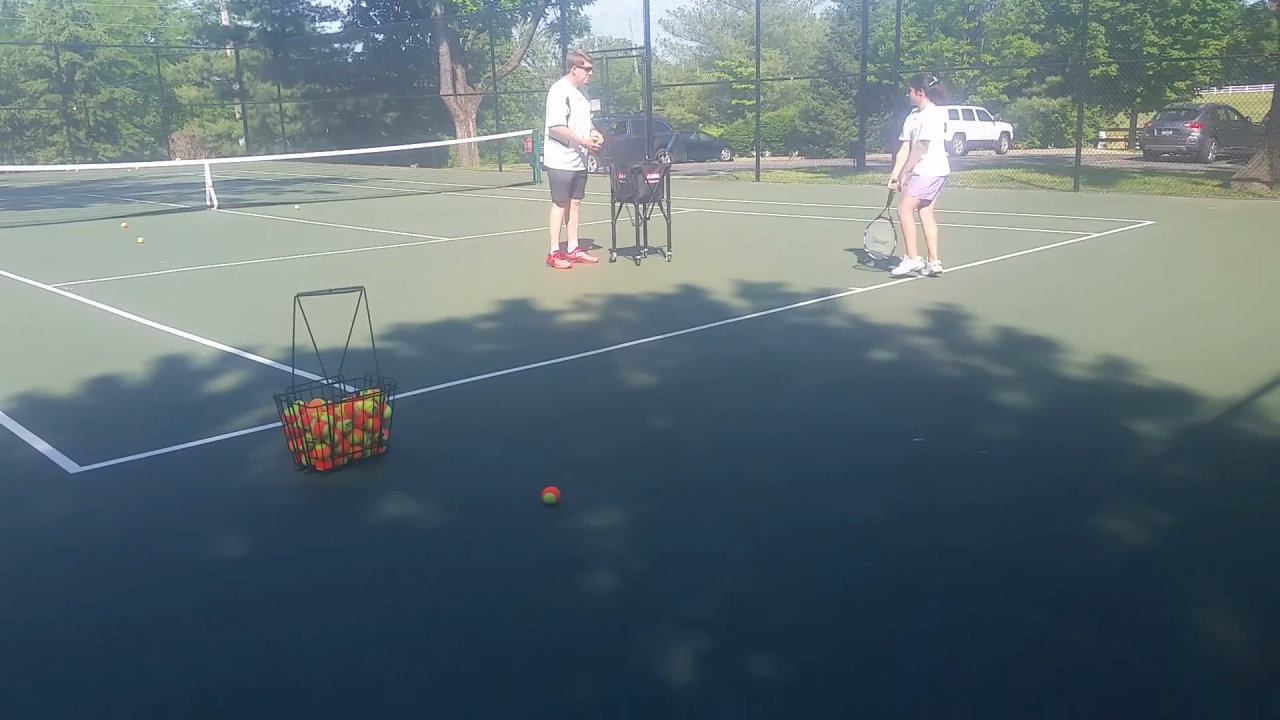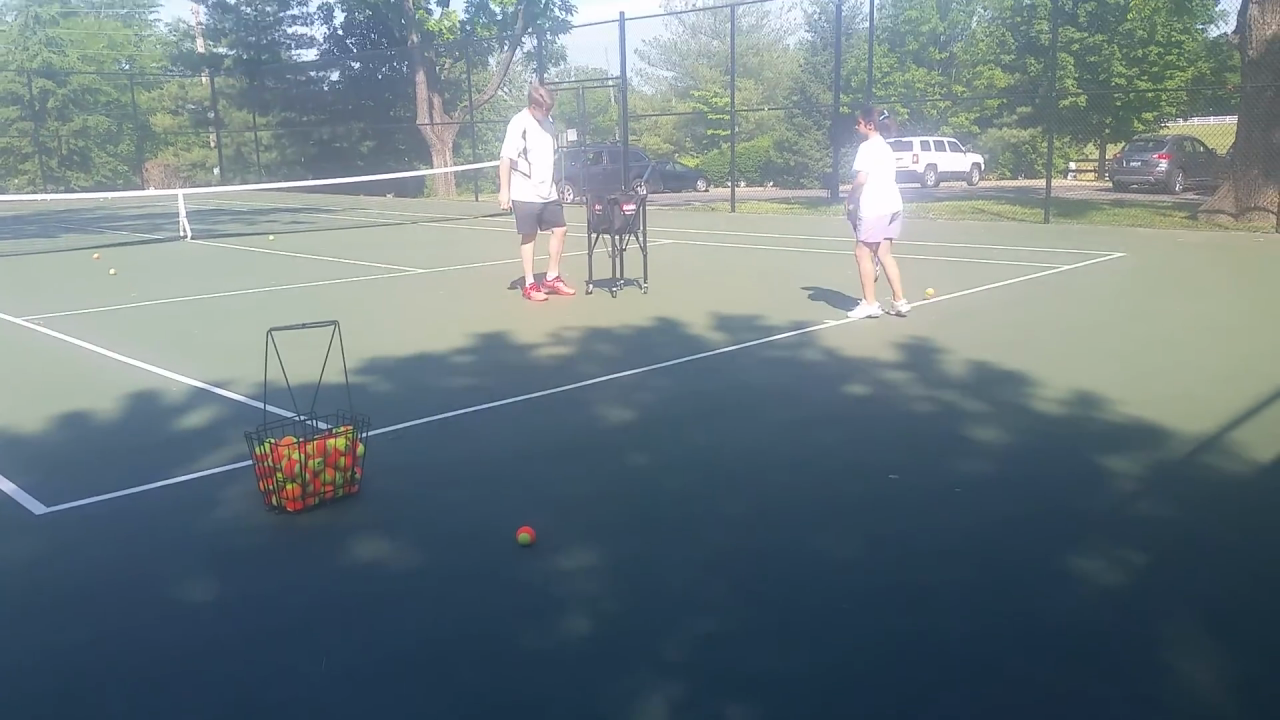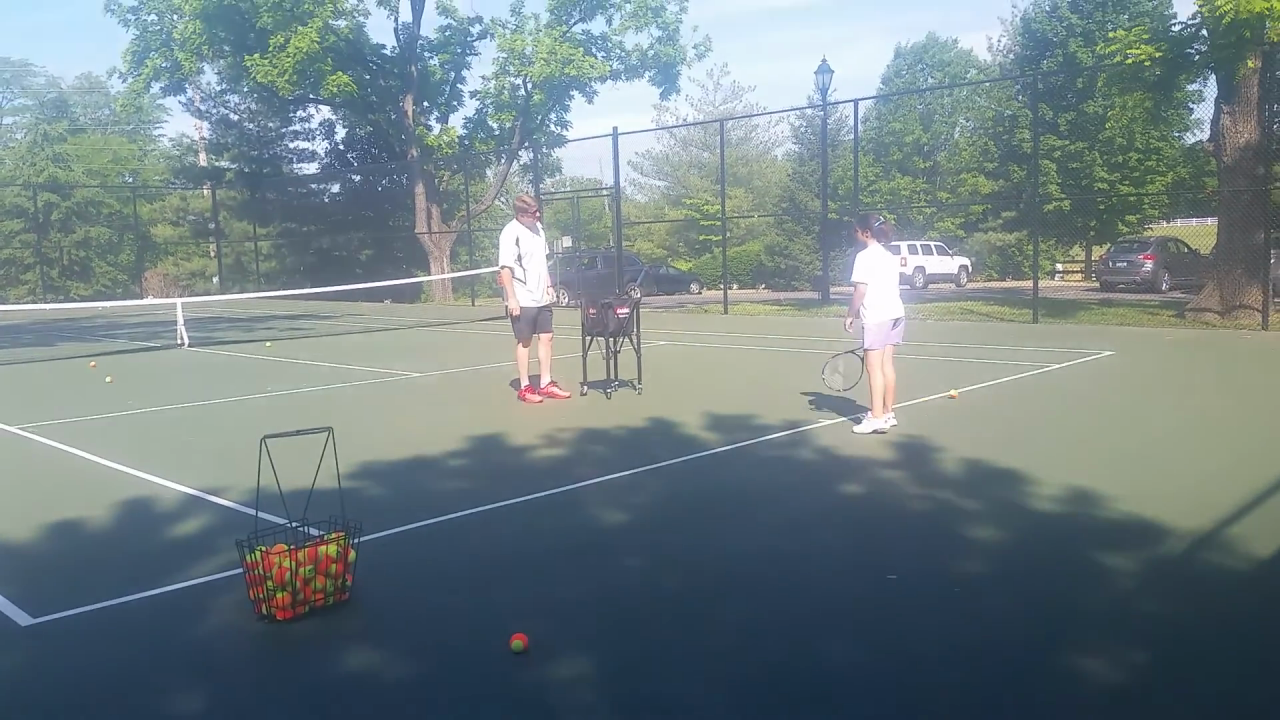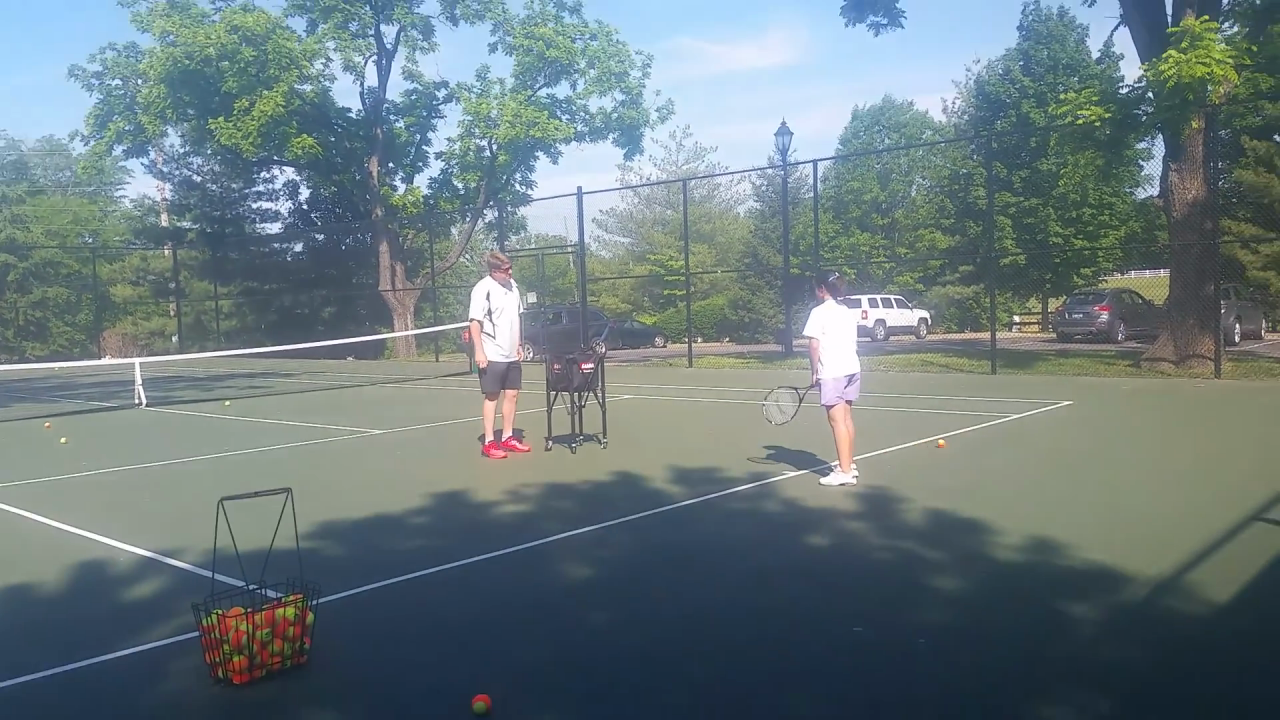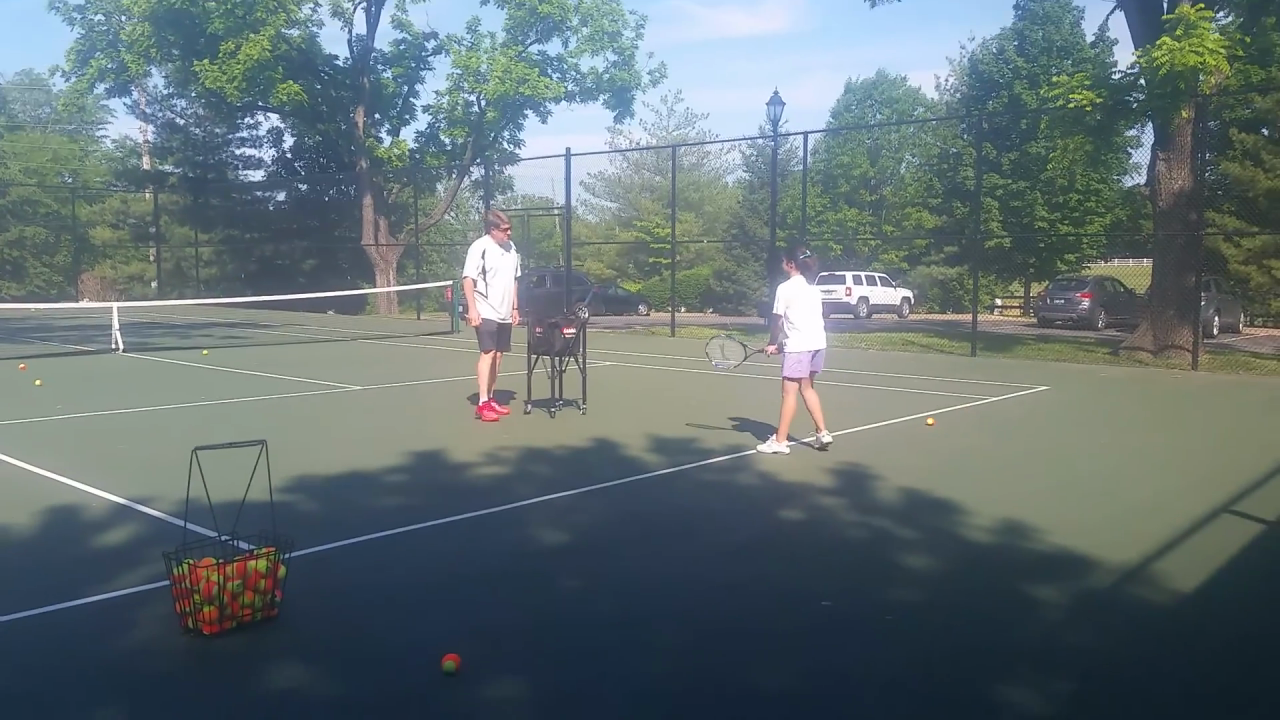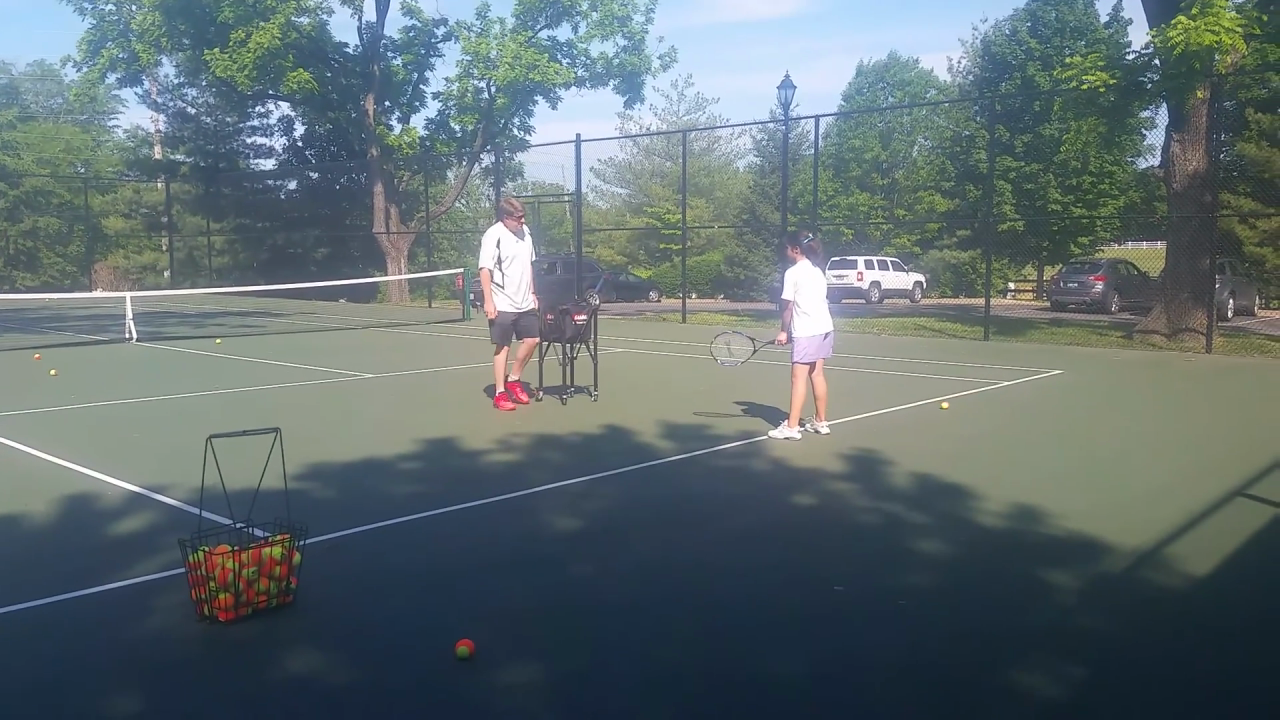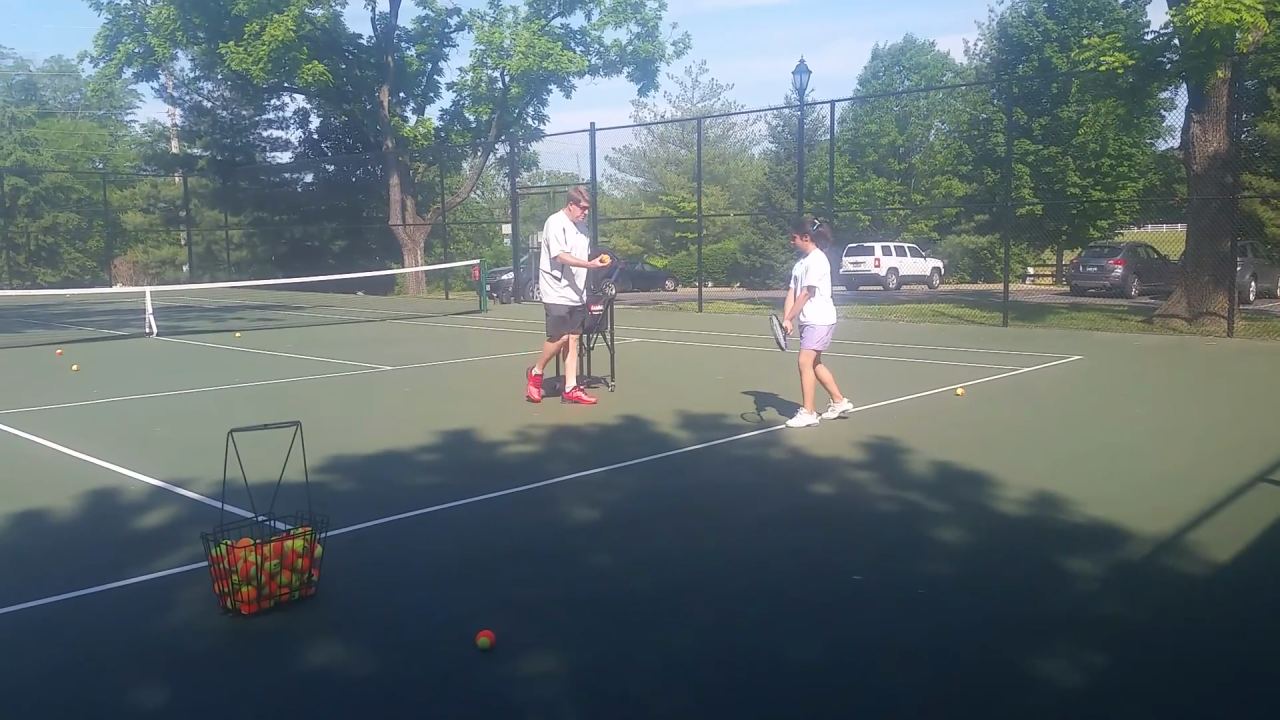
dt=0.7s
person 1, frame 1
left shoulder: (581, 92)
right shoulder: (560, 91)
right elbow: (556, 127)
left wrist: (593, 132)
right wrist: (582, 141)
left hip: (579, 160)
right hip: (560, 160)
left knee: (574, 203)
right knee: (560, 204)
left ankle: (573, 249)
right ankle: (554, 252)
person 1, frame 2
left shoulder: (547, 121)
right shoulder: (519, 124)
right elbow: (506, 158)
right wrist: (504, 190)
left hip: (548, 192)
right hip: (526, 193)
left knee: (560, 230)
right knee: (529, 237)
left ankle: (552, 278)
right ankle: (530, 285)
person 1, frame 3
left shoulder: (537, 227)
right shoulder: (511, 233)
right elbow: (505, 268)
left wrist: (549, 286)
right wrist: (511, 298)
left hip: (541, 297)
right hip: (523, 300)
left knee: (546, 337)
right knee: (525, 341)
left ankle: (546, 384)
right ankle: (525, 387)
person 1, frame 4
left shoulder: (512, 285)
right shoulder: (483, 289)
right elbow: (474, 321)
left wrist: (519, 344)
right wrist: (479, 351)
left hip: (511, 354)
right hip: (492, 355)
left knee: (512, 394)
right knee: (492, 396)
left ankle: (507, 437)
right ankle: (489, 442)
person 1, frame 5
left shoulder: (511, 247)
right shoulder: (480, 247)
right elbow: (468, 279)
left wrist: (515, 307)
right wrist: (472, 308)
left hip: (504, 313)
right hip: (485, 313)
left knee: (497, 355)
right knee: (487, 353)
left ankle: (489, 399)
right ankle: (482, 403)
person 1, frame 6
left shoulder: (524, 231)
right shoulder: (493, 235)
right elbow: (484, 269)
left wrist: (532, 292)
right wrist: (488, 301)
left hip: (525, 302)
right hip: (502, 304)
left knee: (532, 339)
right knee: (503, 347)
left ankle: (513, 379)
right ankle: (500, 394)
person 1, frame 7
left shoulder: (580, 225)
right shoulder: (555, 223)
right elbow: (561, 257)
left wrist: (583, 288)
right wrist: (590, 264)
left hip: (575, 293)
right hip: (556, 293)
left knee: (573, 338)
right knee: (560, 337)
left ankle: (571, 388)
right ankle: (535, 372)
person 2, frame 1
left shoulder: (932, 114)
right shoulder: (912, 117)
left elbow: (921, 148)
right elbow: (904, 147)
left wrist: (903, 172)
right wrist: (894, 173)
left hip: (930, 171)
right hip: (920, 172)
left knee: (904, 209)
right knee: (926, 214)
left ankle: (912, 258)
right ankle: (933, 262)
person 2, frame 2
left shoulder: (867, 147)
right shoulder: (885, 148)
left elbow: (861, 179)
left wrist: (850, 199)
right wrist: (858, 202)
left hip: (875, 208)
right hip: (892, 206)
left knee: (863, 254)
right knee: (884, 255)
left ankle: (870, 303)
right ankle: (899, 301)
person 2, frame 3
left shoulder: (864, 256)
right shoulder: (890, 256)
left elbow: (860, 291)
right elbow: (895, 287)
left wrist: (850, 315)
left hip: (876, 316)
right hip: (895, 313)
left knee: (873, 367)
right knee: (886, 364)
left ankle: (877, 418)
right ankle: (888, 413)
person 2, frame 4
left shoulder: (819, 312)
right shoulder: (848, 311)
left elbow: (814, 346)
right elbow: (852, 343)
left wrist: (814, 371)
left hip: (832, 372)
right hip: (851, 368)
left knee: (837, 421)
right knee: (846, 418)
left ankle: (845, 471)
right ankle: (849, 465)
person 2, frame 5
left shoulder: (785, 288)
right shoulder: (812, 287)
left elbow: (778, 321)
right elbow: (815, 317)
left wrist: (772, 343)
right wrist: (780, 343)
left hip: (798, 346)
right hip: (817, 343)
left knee: (789, 392)
right knee: (807, 388)
left ankle: (780, 441)
right ankle: (822, 432)
person 2, frame 6
left shoulder: (793, 272)
right shoulder: (817, 271)
left elbow: (788, 307)
right elbow: (813, 302)
left wrist: (784, 331)
right wrist: (791, 330)
left hip: (806, 331)
right hip: (823, 327)
left knee: (798, 377)
right knee: (817, 374)
left ankle: (792, 426)
right ankle: (820, 421)
person 2, frame 7
left shoulder: (817, 260)
right shoulder: (801, 262)
left elbow: (806, 294)
right elbow: (792, 293)
left wrist: (789, 319)
right wrist: (786, 318)
left hip: (819, 320)
right hip: (808, 320)
left knee: (804, 362)
right knee: (814, 363)
left ankle: (808, 412)
right ankle: (839, 401)
